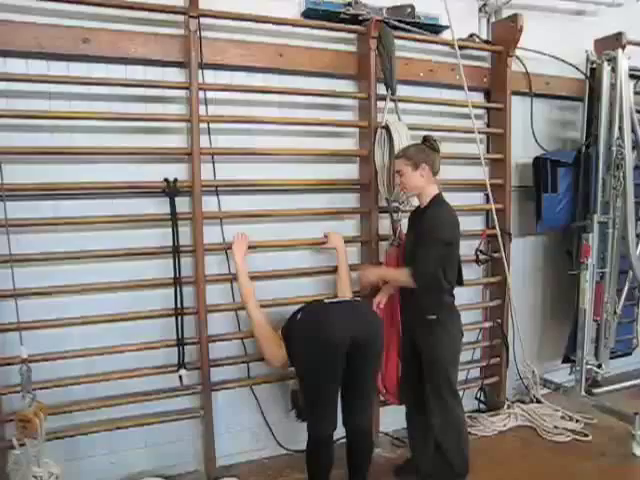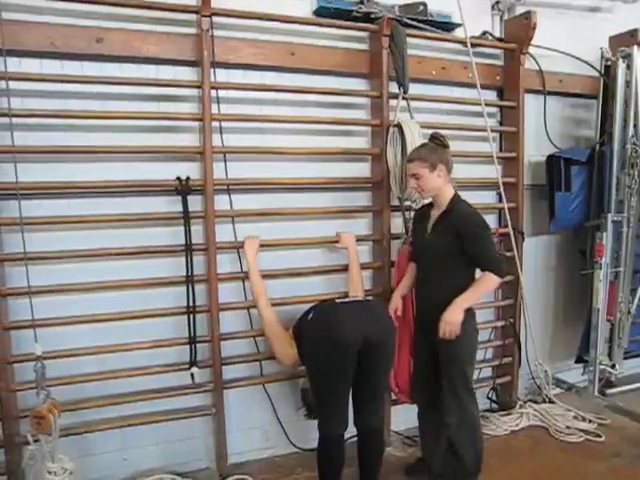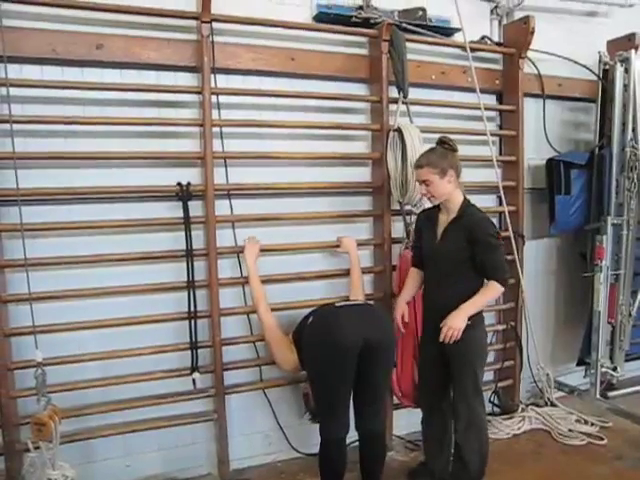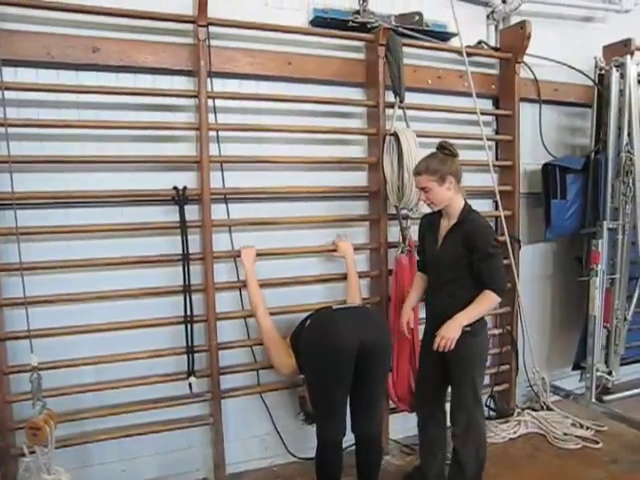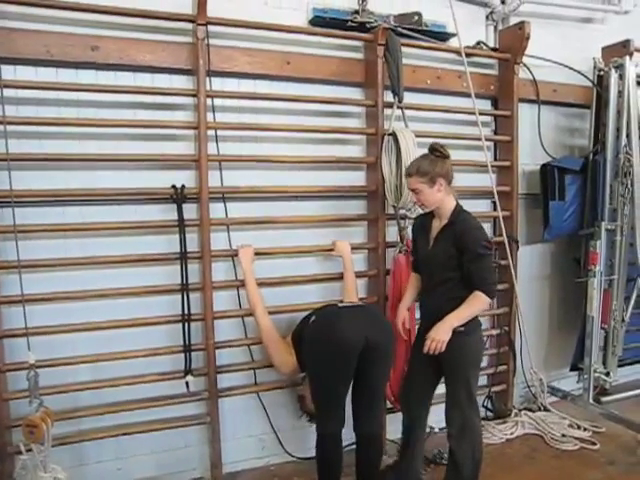
dt=0.3s
person 1, frame 1
left shoulder: (439, 217)
right shoulder: (421, 214)
left elbow: (420, 275)
left wrist: (379, 274)
right wrist: (389, 288)
left hip: (438, 322)
right hip: (416, 320)
left knee: (441, 398)
right knee: (413, 394)
person 1, frame 2
left shoulder: (466, 217)
right shoulder: (422, 215)
left elbow: (495, 271)
left wrist: (458, 306)
right wrist: (400, 292)
left hip: (455, 323)
right hip: (426, 320)
left knee: (458, 398)
right knee: (425, 393)
person 1, frame 3
left shoulder: (477, 223)
right shoulder: (425, 220)
left elbow: (498, 280)
left wrist: (463, 312)
right wrist: (403, 299)
left hip: (465, 328)
right hip: (433, 324)
left knee: (466, 403)
right knee: (431, 399)
person 1, frame 4
left shoulder: (477, 229)
right shoulder: (428, 224)
left elbow: (495, 290)
left wrist: (458, 322)
right wrist: (409, 303)
left hip: (467, 334)
right hip: (434, 329)
left knee: (465, 410)
right knee: (426, 402)
person 1, frame 5
left shoulder: (468, 230)
right shoulder: (421, 225)
left elbow: (485, 292)
left wrist: (448, 325)
right wrist: (405, 304)
left hip: (461, 335)
right hip: (428, 329)
left knee: (461, 412)
right knee: (412, 400)
person 2, frame 1
left shoulder: (280, 353)
left elbow: (251, 304)
right elbow: (345, 294)
left wrist: (239, 259)
right wrist: (340, 249)
left hip: (319, 330)
right hip: (366, 318)
left knee: (321, 428)
right knee: (360, 422)
person 2, frame 2
left shoulder: (291, 352)
left elbow: (263, 303)
right elbow: (357, 296)
left wrist: (251, 257)
right wrist: (351, 248)
left hip: (331, 331)
right hip: (378, 318)
left knee: (332, 427)
right knee: (371, 422)
person 2, frame 3
left shoulder: (291, 357)
left elbow: (262, 309)
right elbow: (358, 297)
left wrist: (251, 262)
right wrist: (353, 253)
left hip: (330, 333)
right hip: (377, 322)
left knee: (333, 431)
right knee: (373, 426)
person 2, frame 4
left shoulder: (289, 361)
left elbow: (260, 311)
right elbow: (355, 300)
left wrist: (248, 267)
right wrist: (349, 257)
left hip: (328, 336)
right hip: (374, 325)
left knee: (330, 435)
right knee: (369, 429)
person 2, frame 5
left shoulder: (289, 361)
left elbow: (259, 311)
right elbow: (352, 300)
left wrist: (246, 266)
right wrist: (346, 256)
left hip: (331, 333)
right hip: (376, 323)
left knee: (329, 429)
right knee: (371, 427)
